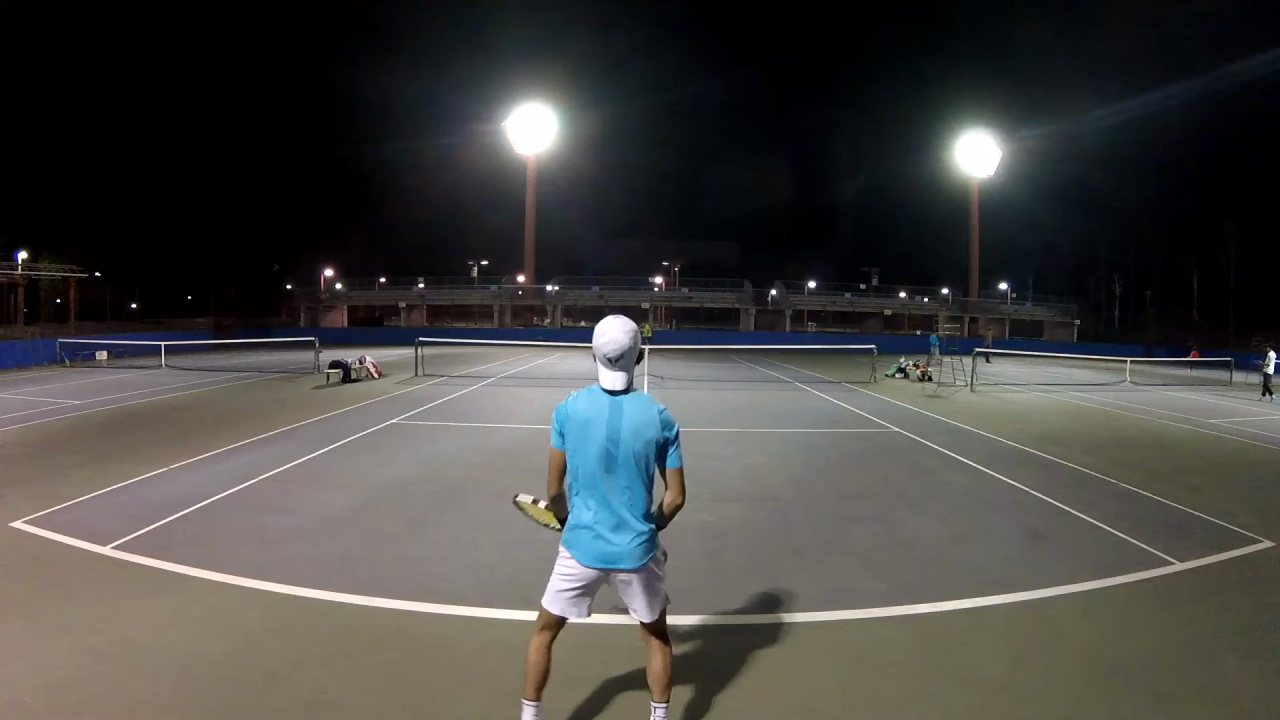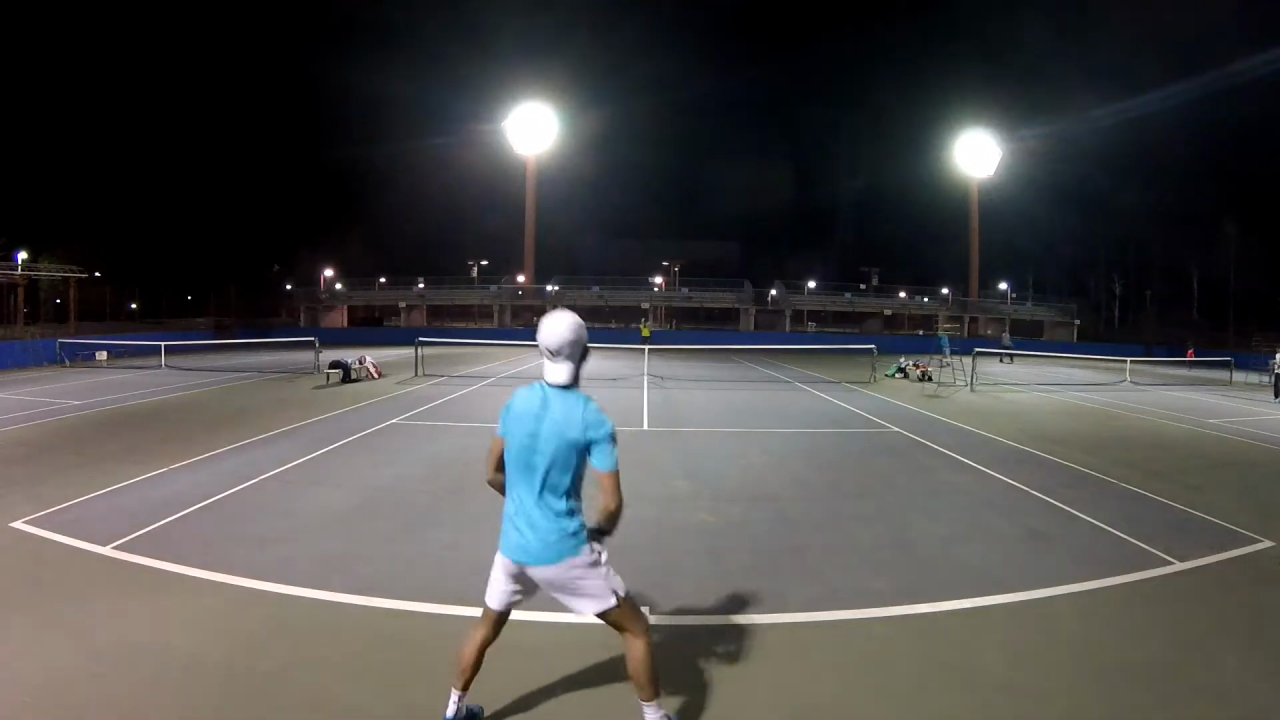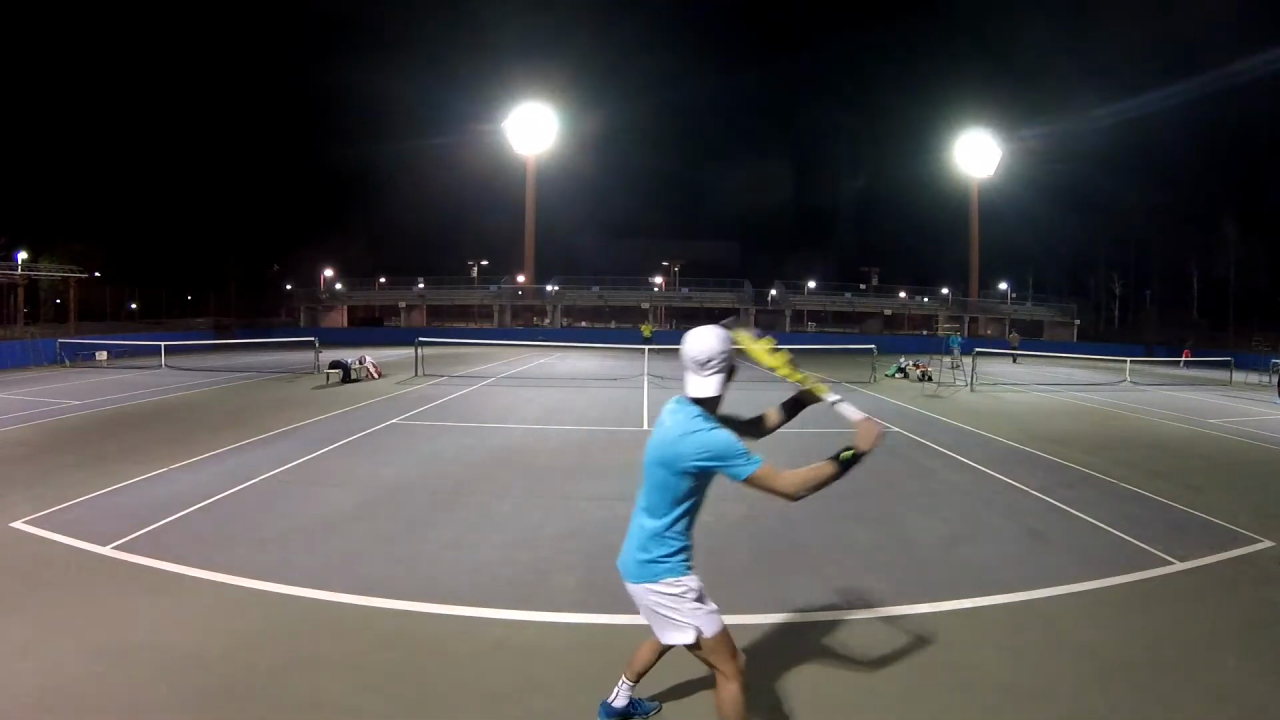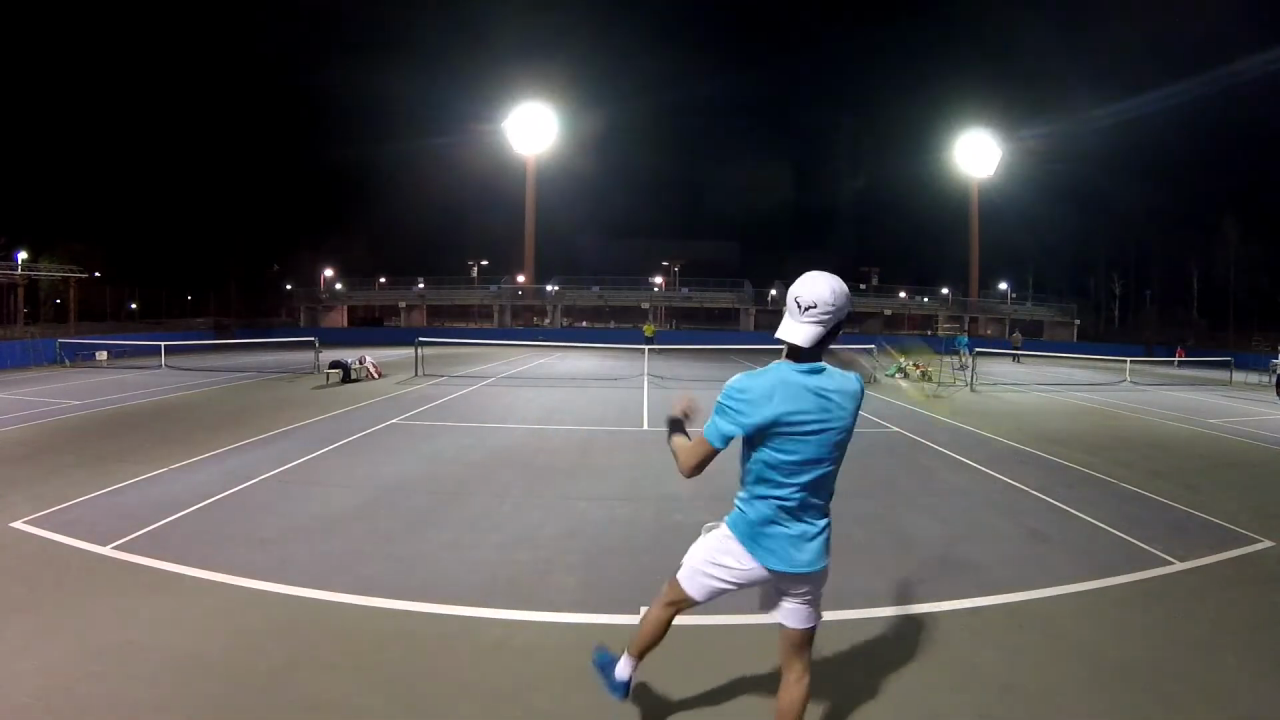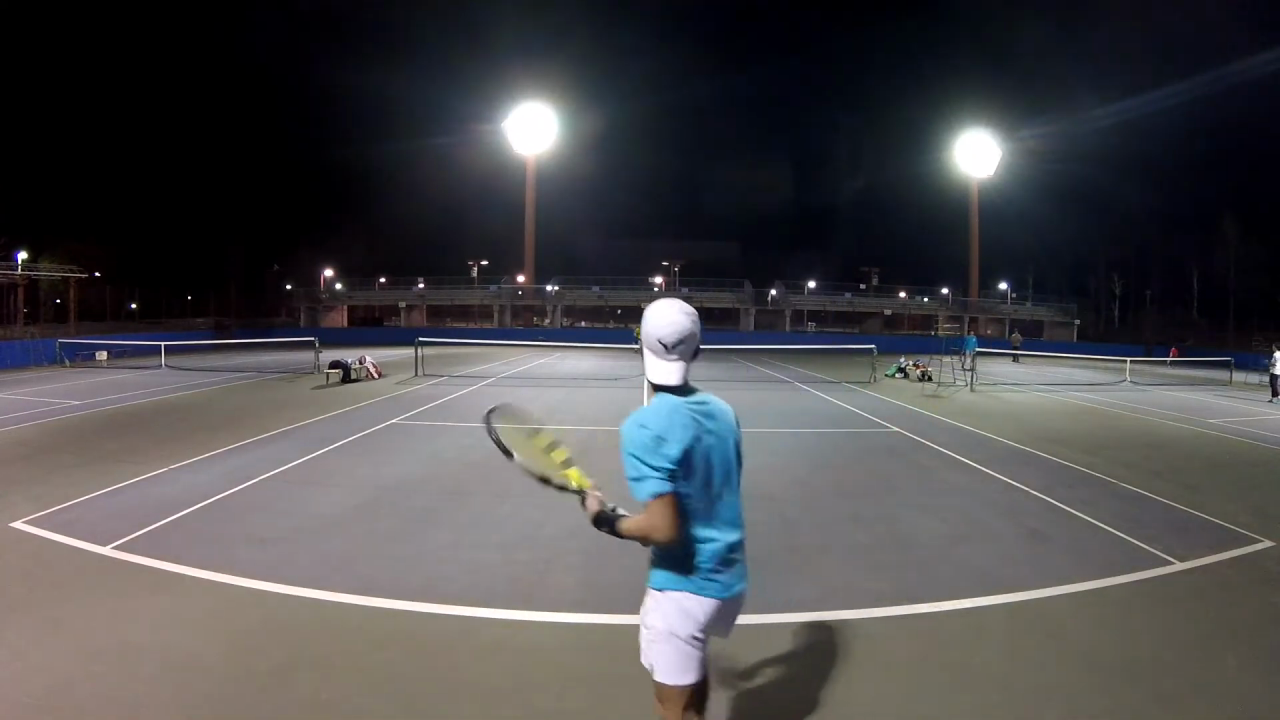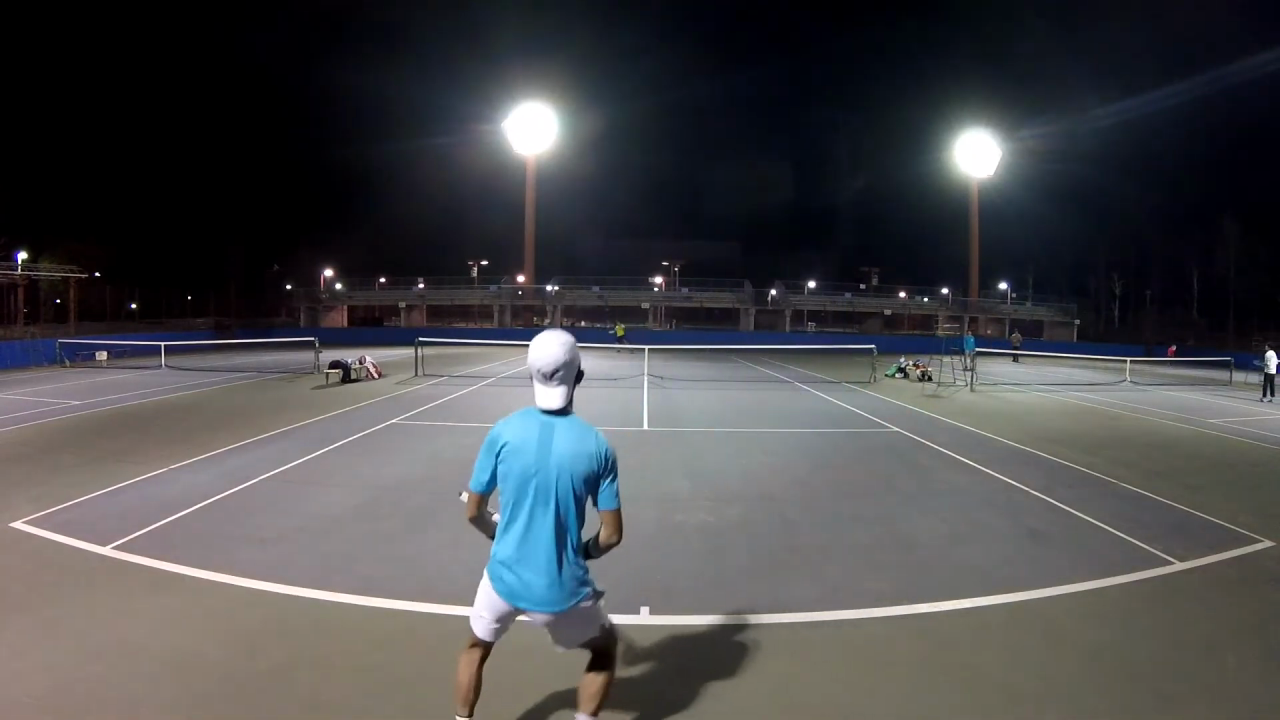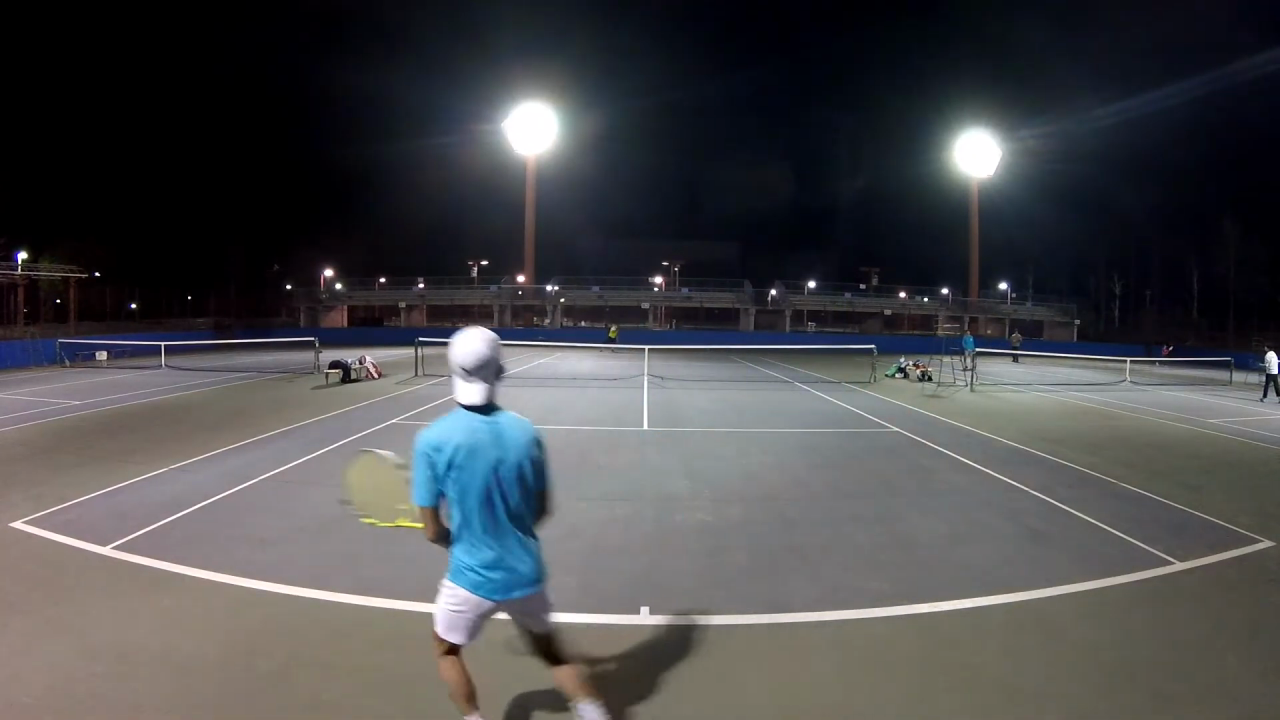
dt=0.7s
person 1, frame 1
left shoulder: (568, 409)
right shoulder: (659, 417)
left elbow: (554, 491)
right elbow: (675, 497)
left hip: (581, 548)
right hip: (638, 551)
left knee: (544, 631)
right knee: (657, 636)
person 1, frame 2
left shoulder: (517, 402)
right shoulder: (593, 420)
left elbow: (494, 475)
right elbow: (611, 504)
right wrist: (597, 532)
left hip: (515, 545)
right hip: (565, 552)
left knee: (487, 626)
right knee: (637, 631)
person 1, frame 3
left shoulder: (679, 409)
right shoulder: (704, 436)
left elbow: (752, 427)
right elbow: (788, 486)
left wrist: (803, 398)
right wrist: (854, 451)
left hip: (643, 561)
right hip: (662, 573)
left knee: (669, 633)
right knee: (730, 669)
person 1, frame 4
left shoulder: (747, 388)
right shoulder: (849, 388)
left elbow: (689, 464)
left wrist: (677, 423)
left hip: (746, 543)
right hip: (806, 559)
left knee: (669, 598)
right knee: (797, 665)
left ankle: (622, 671)
person 1, frame 5
left shoulder: (644, 426)
right shoulder: (721, 412)
left elbow: (662, 529)
left wrist: (603, 518)
left hip: (684, 586)
right hip: (730, 578)
right knee: (691, 662)
person 1, frame 6
left shoulder: (503, 431)
right shoulder: (596, 445)
left elbow: (474, 512)
right elbow: (612, 534)
left hip: (504, 580)
right hip: (563, 593)
left knee: (475, 648)
right knee: (606, 650)
person 1, frame 7
left shoulder: (432, 441)
right shoulder: (526, 432)
left elbow: (432, 529)
right elbow: (540, 507)
left hip: (471, 579)
right hip: (525, 576)
left knee: (447, 652)
right knee: (550, 652)
